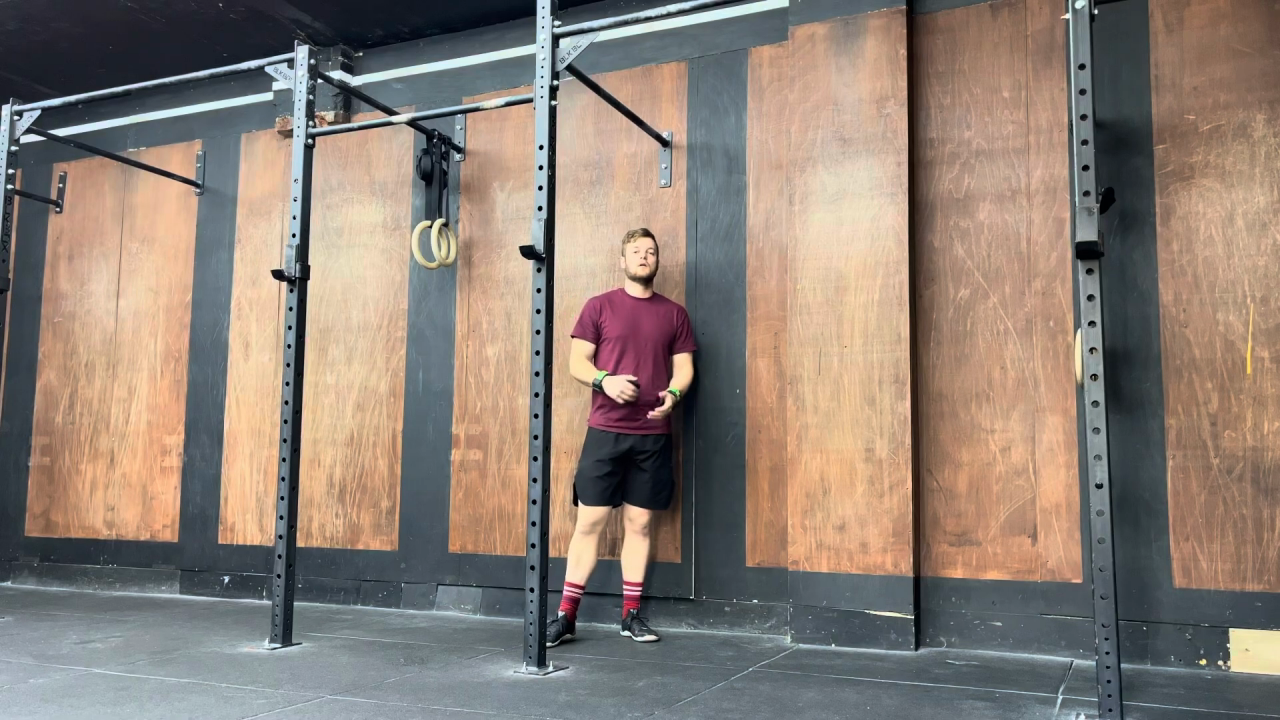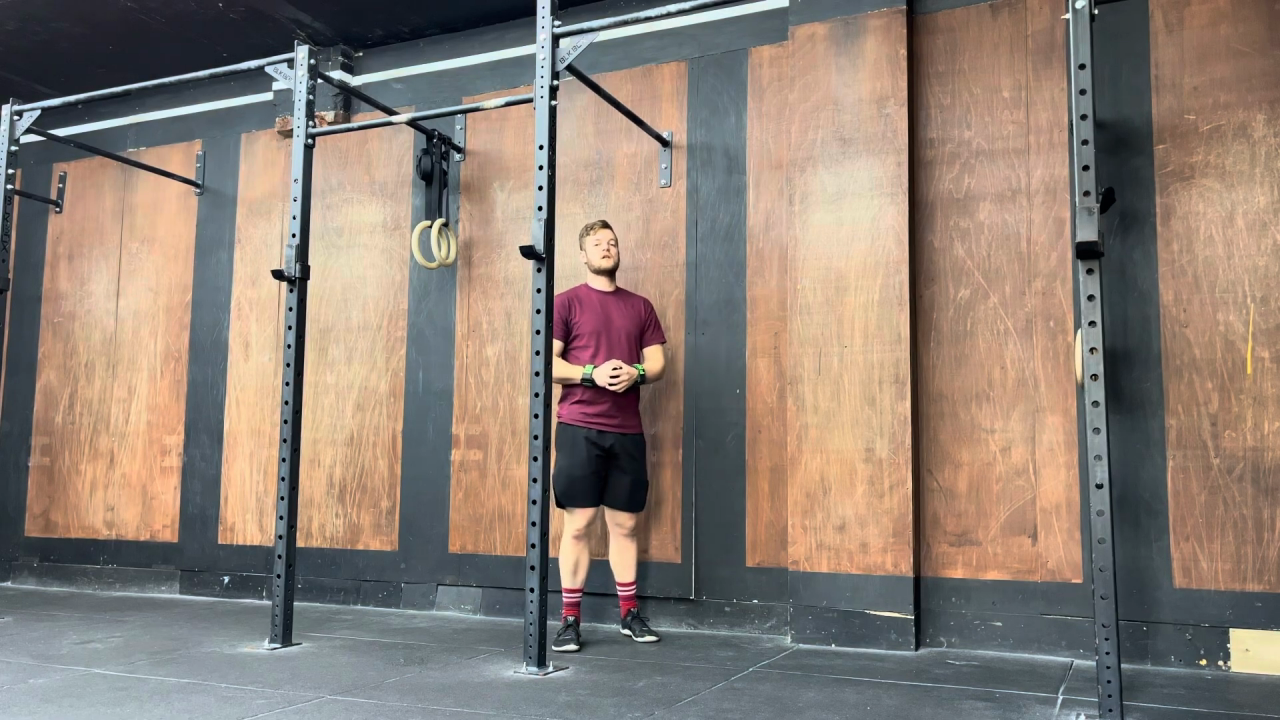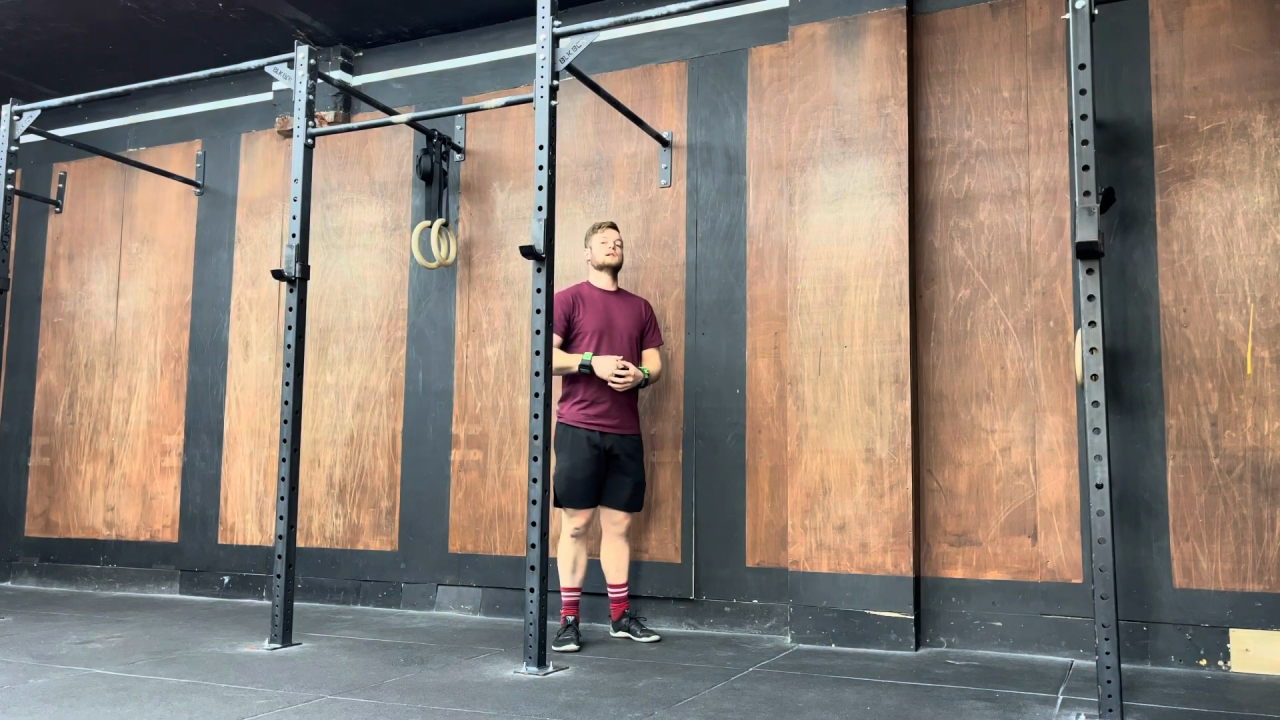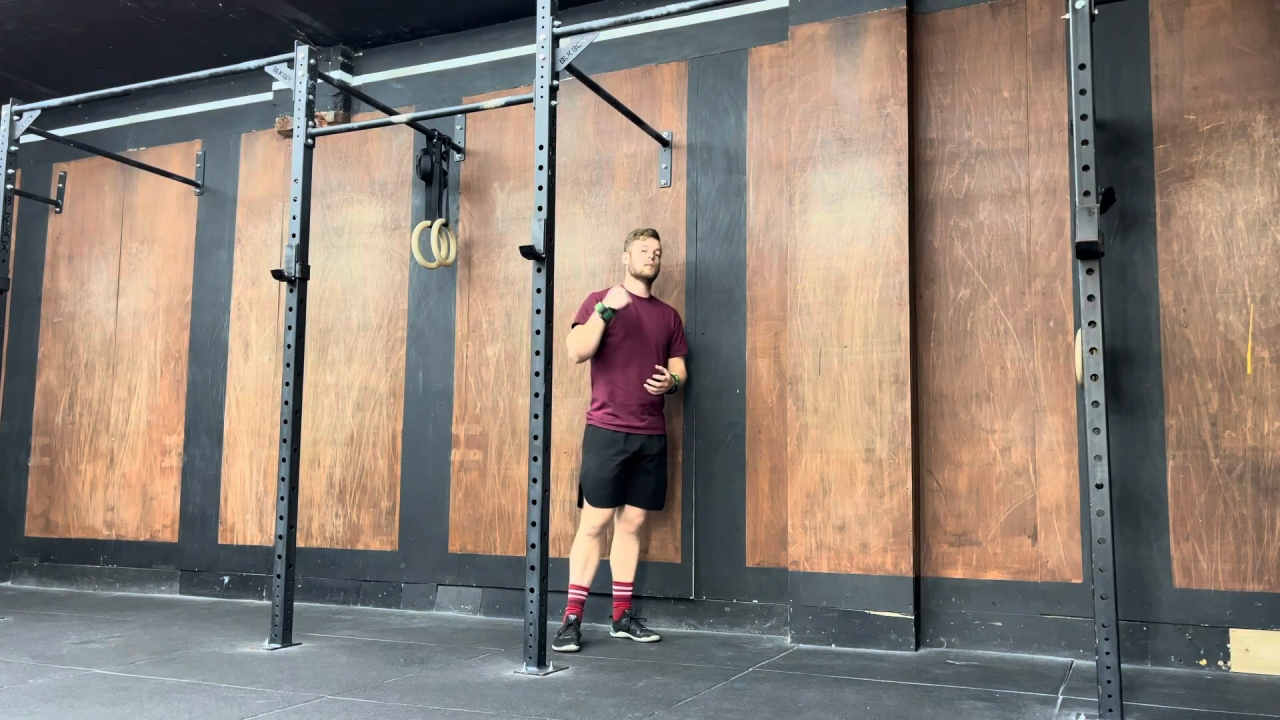
dt=1s
person 1, frame 1
left shoulder: (674, 313)
right shoulder: (599, 306)
left elbow: (685, 367)
right elbow: (578, 361)
left wrist: (673, 395)
right wrist: (605, 381)
left hip: (652, 434)
right hip: (606, 428)
left knee: (640, 523)
right knee: (590, 521)
left ankle: (631, 614)
right ankle: (566, 614)
person 1, frame 2
left shoulder: (640, 306)
right shoulder: (566, 302)
left elbow: (658, 363)
right elbow: (547, 362)
left wrist: (636, 373)
right wrist: (591, 373)
left hip: (627, 431)
right hip: (579, 428)
left knee: (625, 524)
right knee: (577, 524)
left ankle: (629, 613)
right ankle: (570, 619)
person 1, frame 3
left shoulder: (640, 307)
right shoulder: (568, 299)
left elbow: (655, 362)
right elbow: (545, 356)
left wrist: (641, 375)
right wrist: (591, 362)
left hip: (626, 432)
right hip: (579, 429)
left knee: (619, 524)
right knee: (576, 524)
left ankle: (621, 615)
right ankle: (569, 619)
person 1, frame 4
left shoulder: (669, 315)
right shoulder: (602, 304)
left elbow: (680, 369)
right elbow: (577, 351)
left wrist: (672, 382)
right wrist: (605, 309)
left hip: (652, 435)
right hip: (607, 429)
left knee: (632, 523)
right knee: (595, 522)
left ankle: (622, 615)
right ankle: (572, 617)
